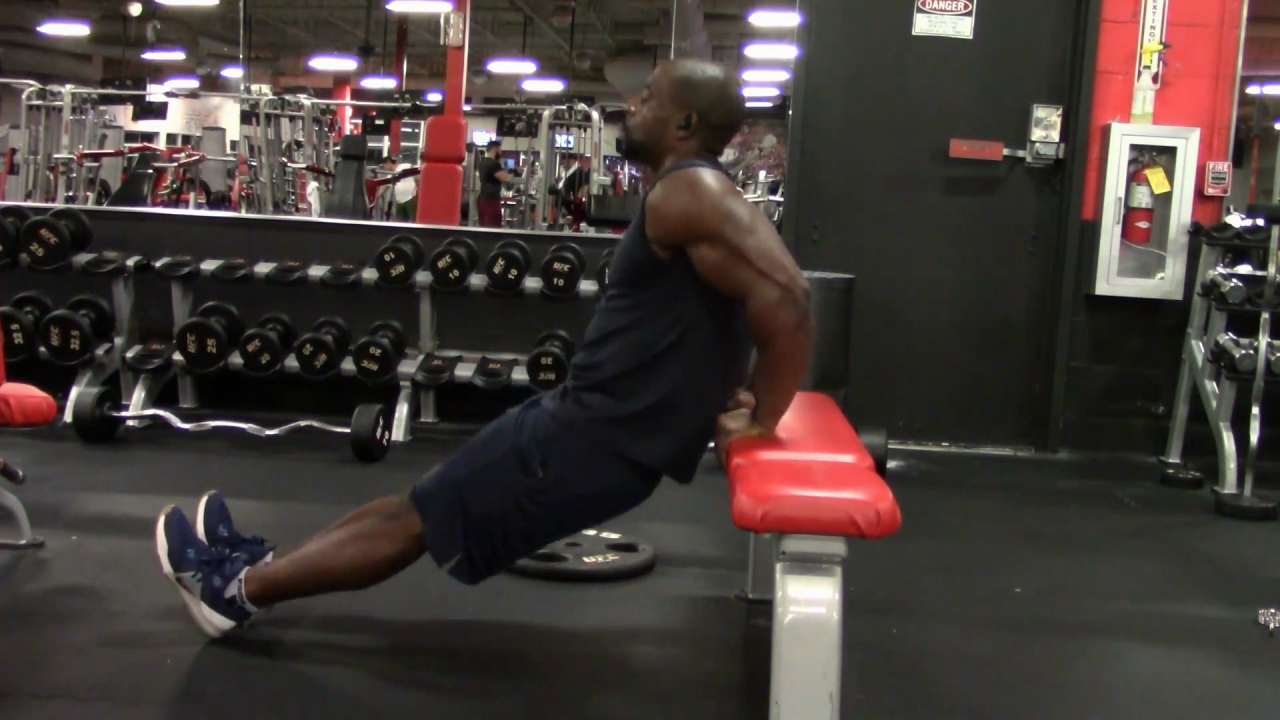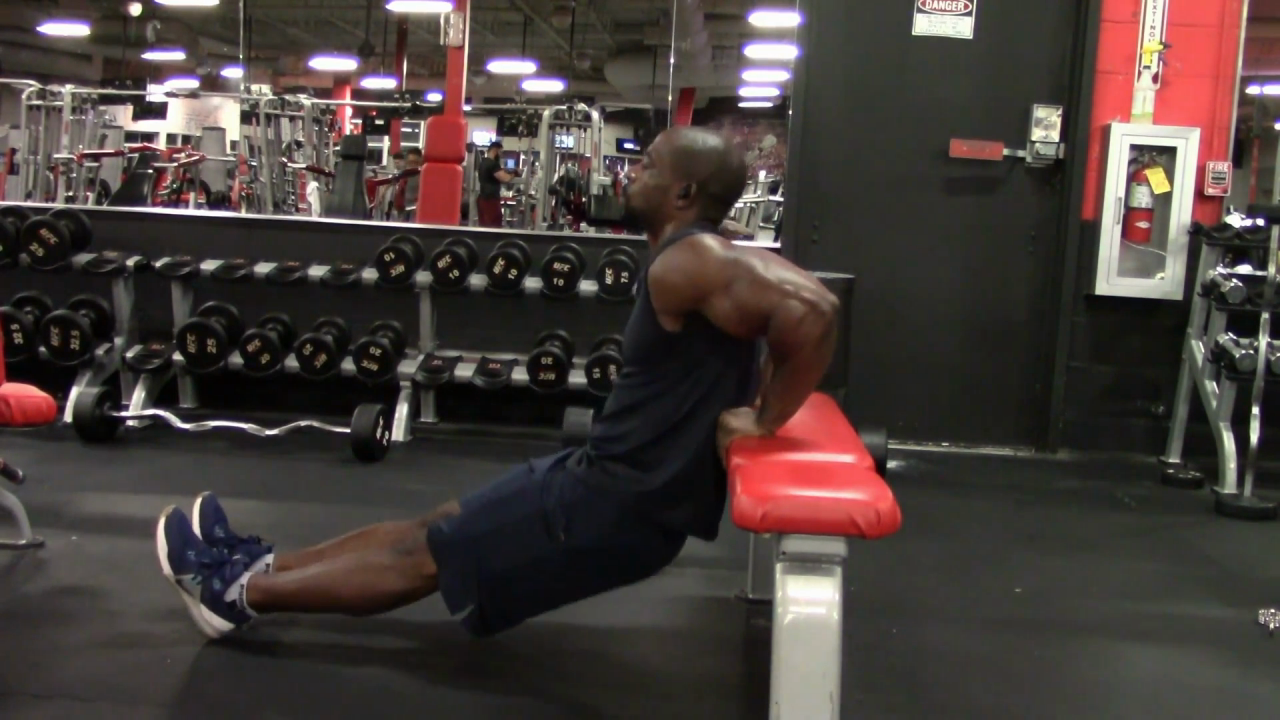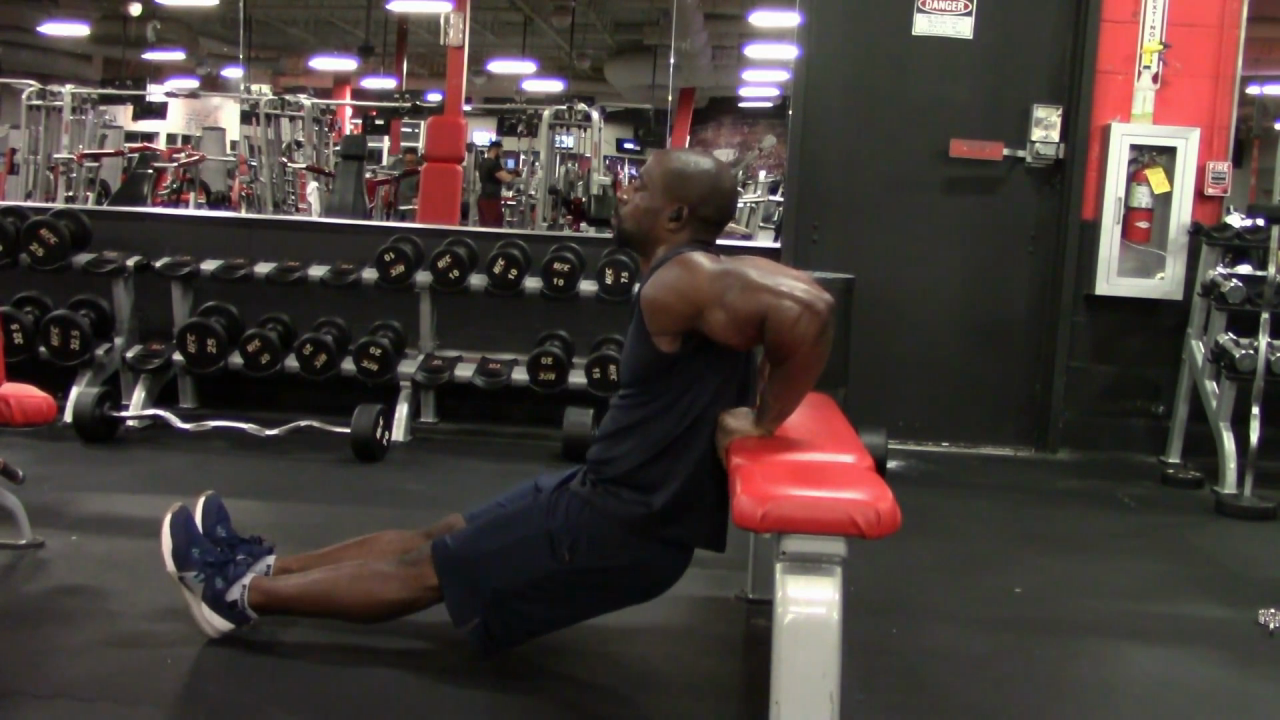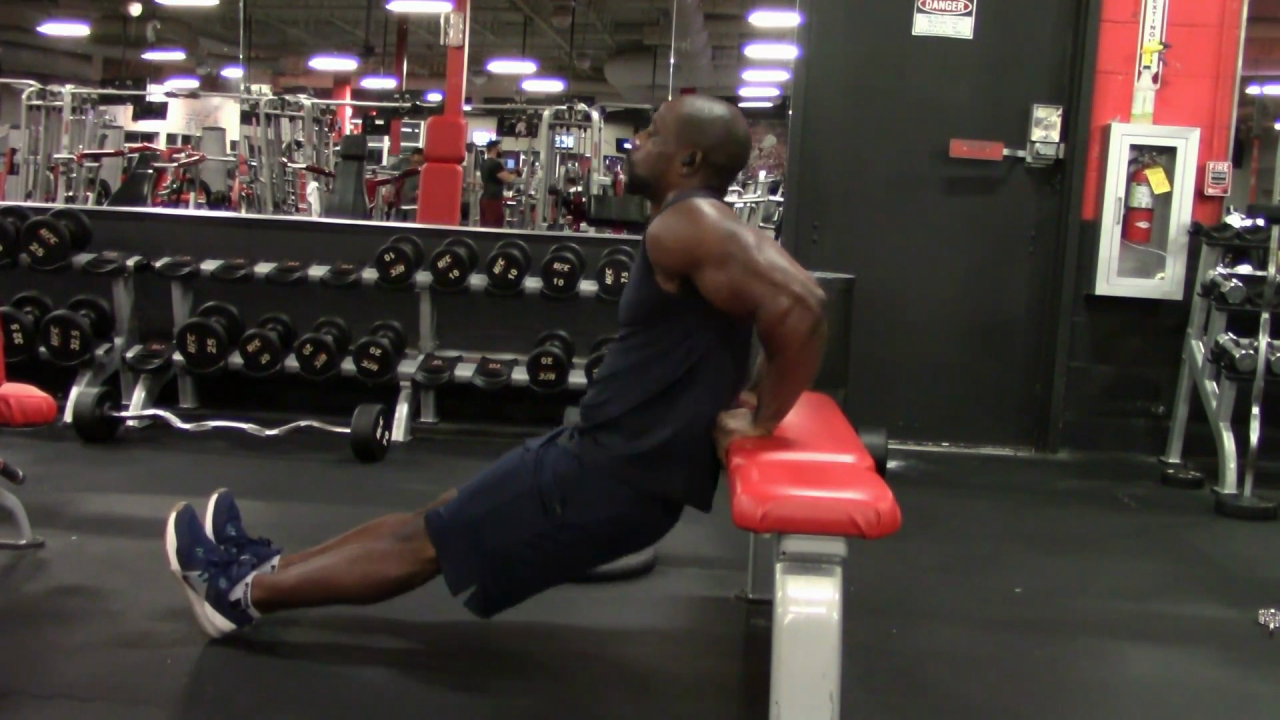
dt=0.5s
person 1, frame 1
left shoulder: (687, 194)
right shoulder: (702, 196)
left elbow: (785, 298)
right elbow: (768, 294)
left wrist: (760, 421)
right wrist: (742, 395)
left hip: (602, 437)
right hip: (598, 416)
left knee: (418, 518)
right knee: (428, 499)
left ankle: (236, 588)
right ankle: (260, 562)
person 1, frame 2
left shoulder: (687, 263)
right shoulder: (704, 259)
left elbow: (812, 312)
right elbow: (791, 310)
left wrist: (766, 422)
right wrist: (756, 400)
left hip: (623, 504)
right hip: (612, 475)
left knee: (430, 558)
right knee: (440, 527)
left ankle: (240, 592)
right ankle: (264, 566)
person 1, frame 3
left shoulder: (679, 283)
right shoulder: (702, 276)
left elbow: (807, 311)
right elbow: (793, 296)
left wrist: (762, 423)
right wrist: (755, 405)
left hip: (628, 525)
right hip: (617, 491)
left knee: (431, 570)
right knee: (442, 535)
left ankle: (240, 593)
right ankle: (263, 566)
person 1, frame 4
left shoulder: (686, 227)
right shoulder: (705, 229)
left elbow: (799, 305)
right elbow: (784, 303)
left wrist: (763, 421)
right wrist: (753, 397)
left hip: (618, 478)
right hip: (605, 452)
left knee: (429, 543)
right knee: (440, 515)
left ankle: (242, 592)
right ankle: (270, 566)
